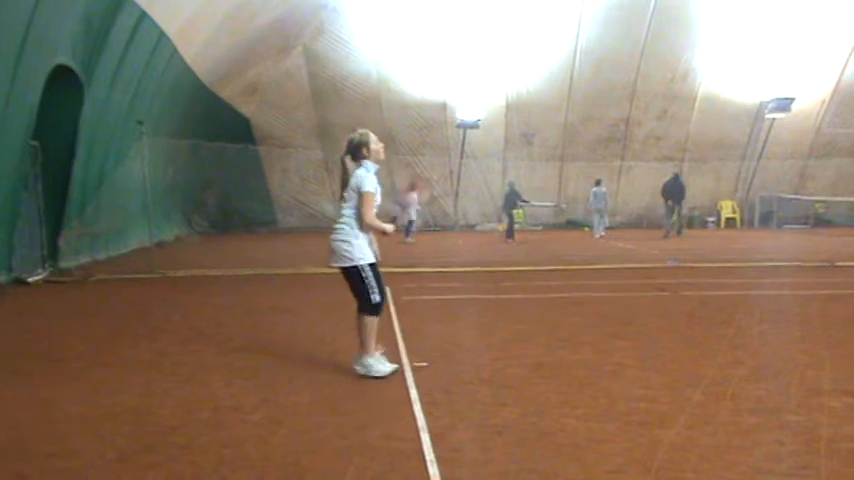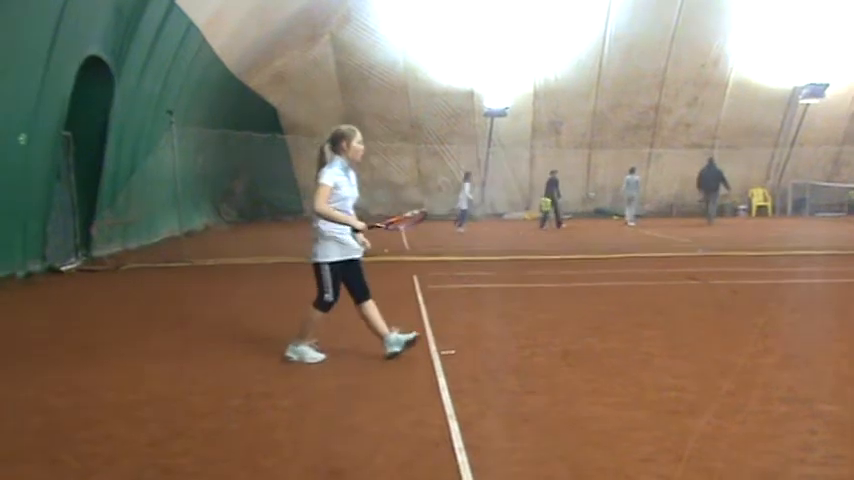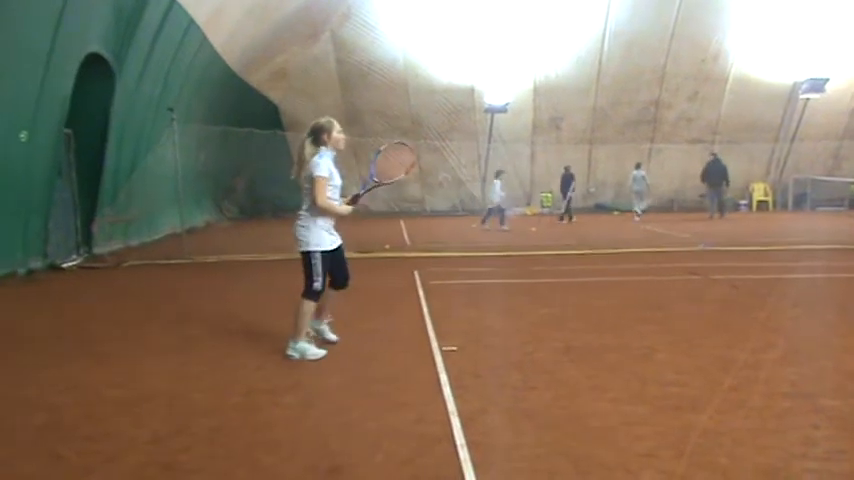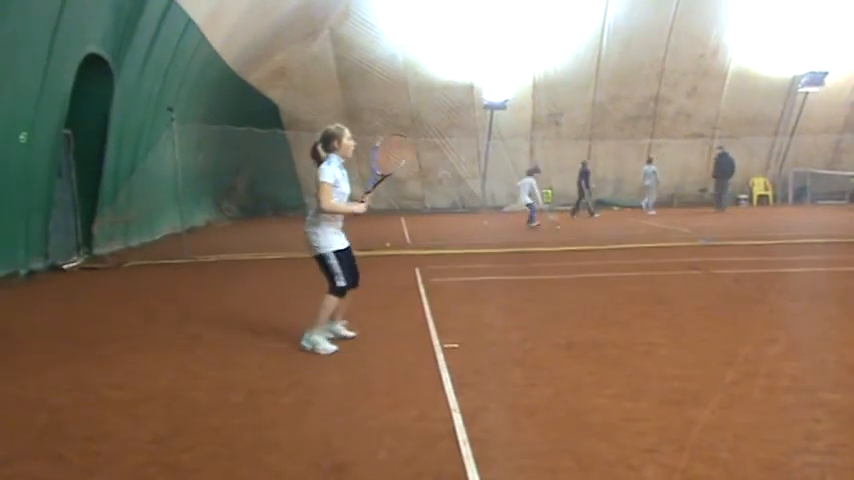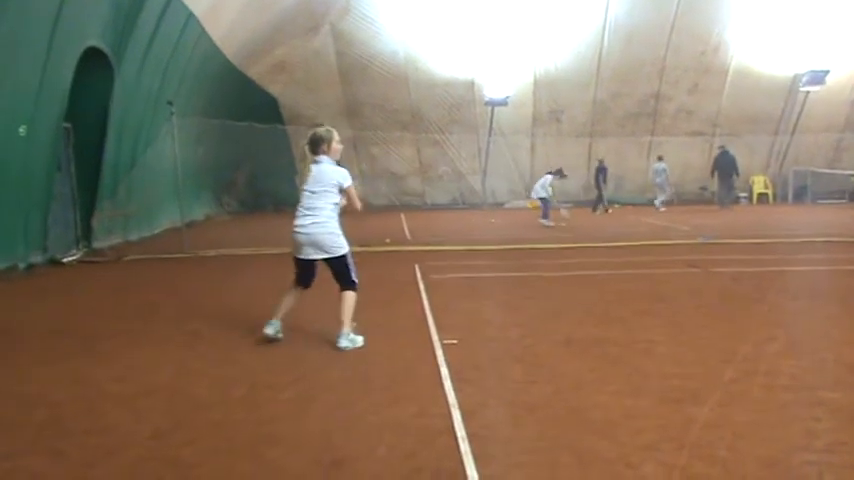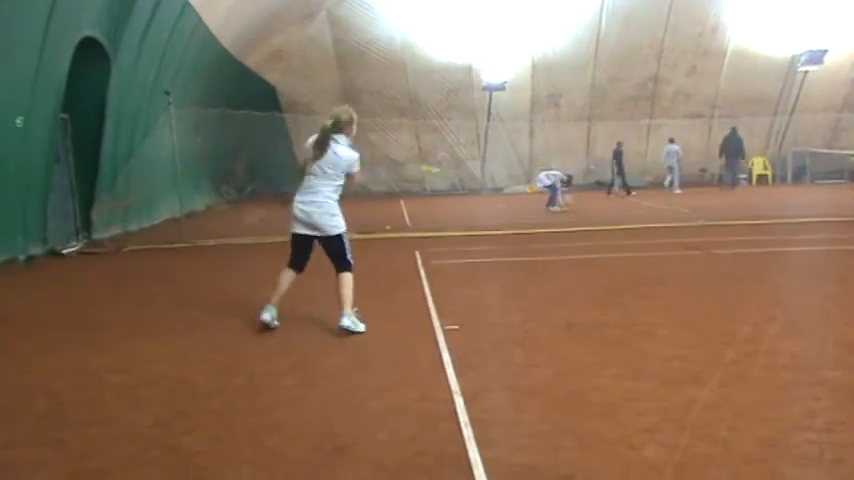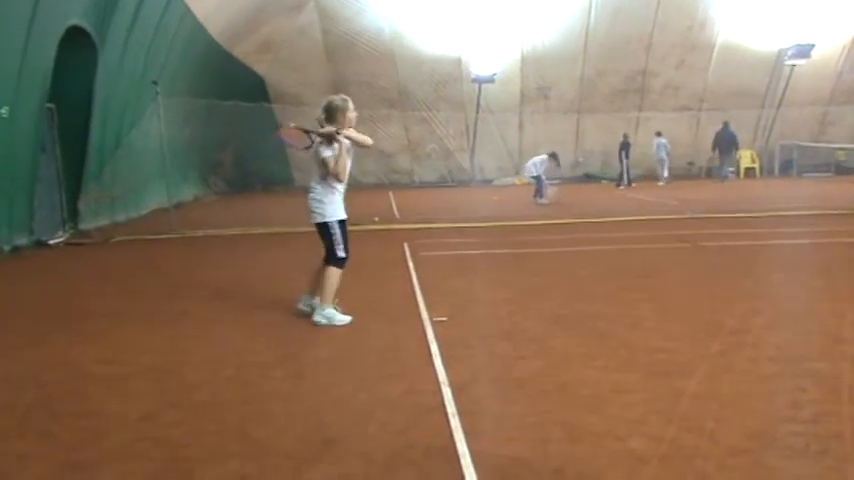
dt=0.5s
person 1, frame 1
left shoulder: (364, 174)
right shoulder: (367, 176)
right elbow: (367, 221)
left wrist: (372, 240)
right wrist: (386, 228)
left hip: (356, 245)
right hip: (351, 246)
left knee: (369, 302)
right knee: (375, 300)
left ankle: (367, 357)
right ankle: (368, 358)
person 1, frame 2
left shoulder: (348, 173)
right shoulder: (330, 173)
right elbow: (320, 208)
left wrist: (357, 234)
right wrist: (352, 223)
left hip: (346, 245)
right hip: (328, 246)
left knee: (362, 294)
right knee: (327, 299)
left ankle: (391, 339)
right ankle: (298, 346)
person 1, frame 3
left shoulder: (326, 161)
right shoulder: (321, 162)
right elbow: (320, 202)
left wrist: (342, 203)
right wrist: (342, 210)
left hip: (326, 231)
right hip: (314, 232)
left knee: (341, 279)
right knee: (315, 287)
left ankle: (319, 323)
right ankle: (298, 343)
person 1, frame 4
left shoulder: (339, 168)
right shoulder: (328, 169)
right elbow: (325, 205)
left wrist: (357, 204)
right wrist: (354, 209)
left hip: (334, 234)
right hip: (323, 234)
left knee: (351, 280)
right knee: (340, 284)
left ankle: (334, 324)
right ankle: (313, 335)
person 1, frame 5
left shoulder: (304, 172)
right shoulder: (341, 173)
right elbow: (356, 206)
right wrist: (344, 199)
left hip: (302, 234)
right hip: (329, 236)
left knee: (302, 283)
right knee: (349, 284)
left ankle: (274, 324)
right ankle: (346, 335)
person 1, frame 6
left shoulder: (318, 143)
right shoulder: (350, 156)
right elbow: (354, 180)
left hip: (302, 211)
right hip: (327, 216)
left knee: (295, 265)
right knee: (344, 266)
left ankle: (270, 311)
right ankle: (347, 316)
person 1, frame 7
left shoulder: (343, 135)
right shoulder: (325, 144)
left elbow: (367, 142)
right elbow: (339, 175)
left wrist: (344, 132)
right wrist: (341, 147)
left hip: (332, 203)
right hip: (326, 204)
left knee: (333, 255)
right knee: (339, 256)
left ankle: (309, 299)
right ankle: (324, 310)
